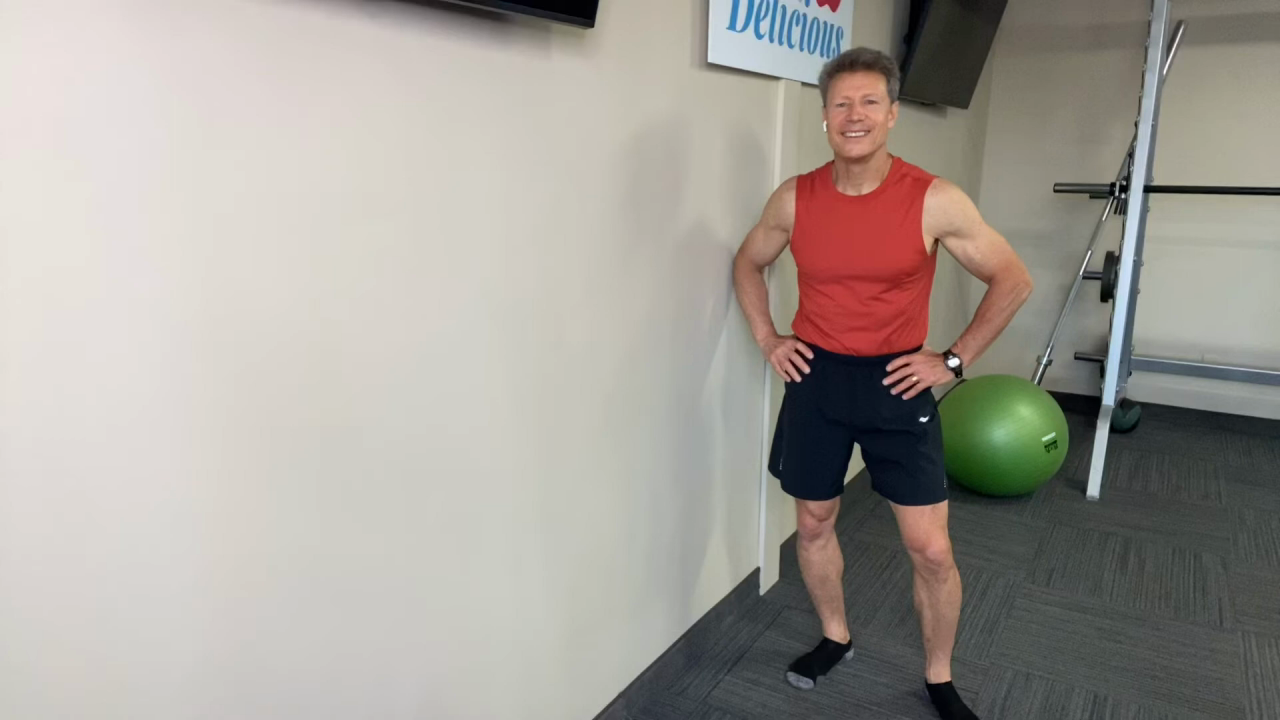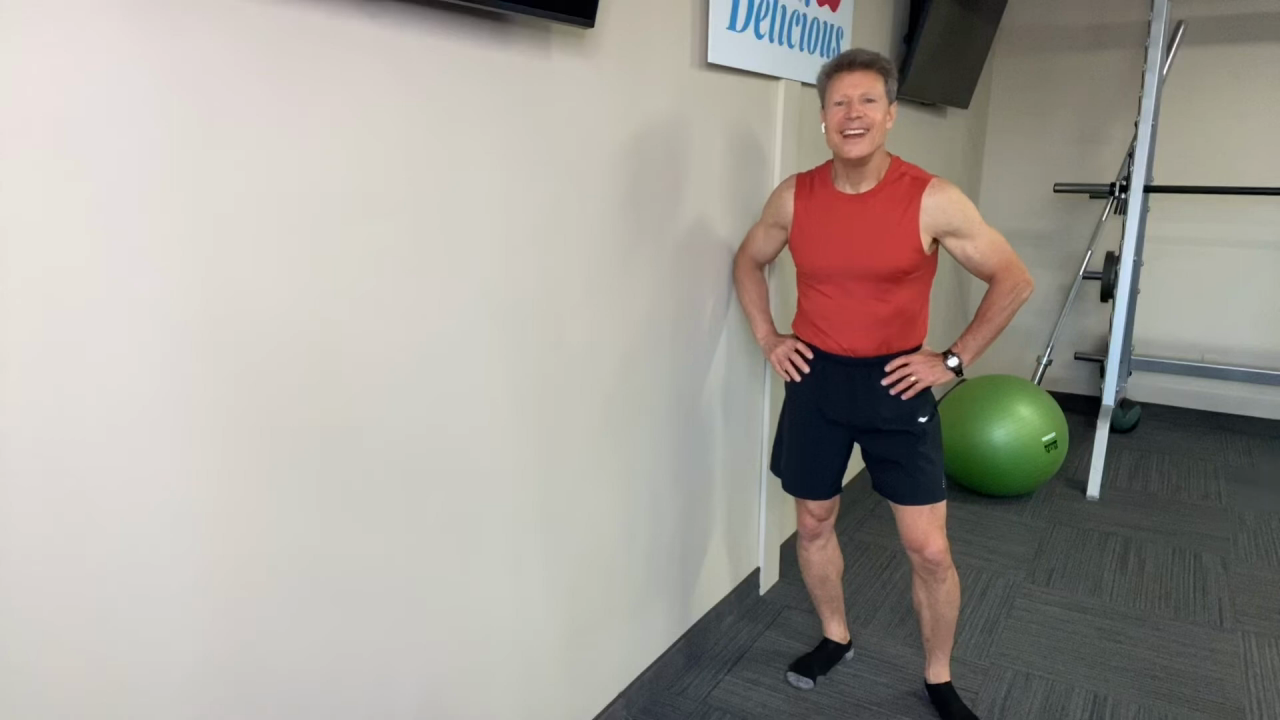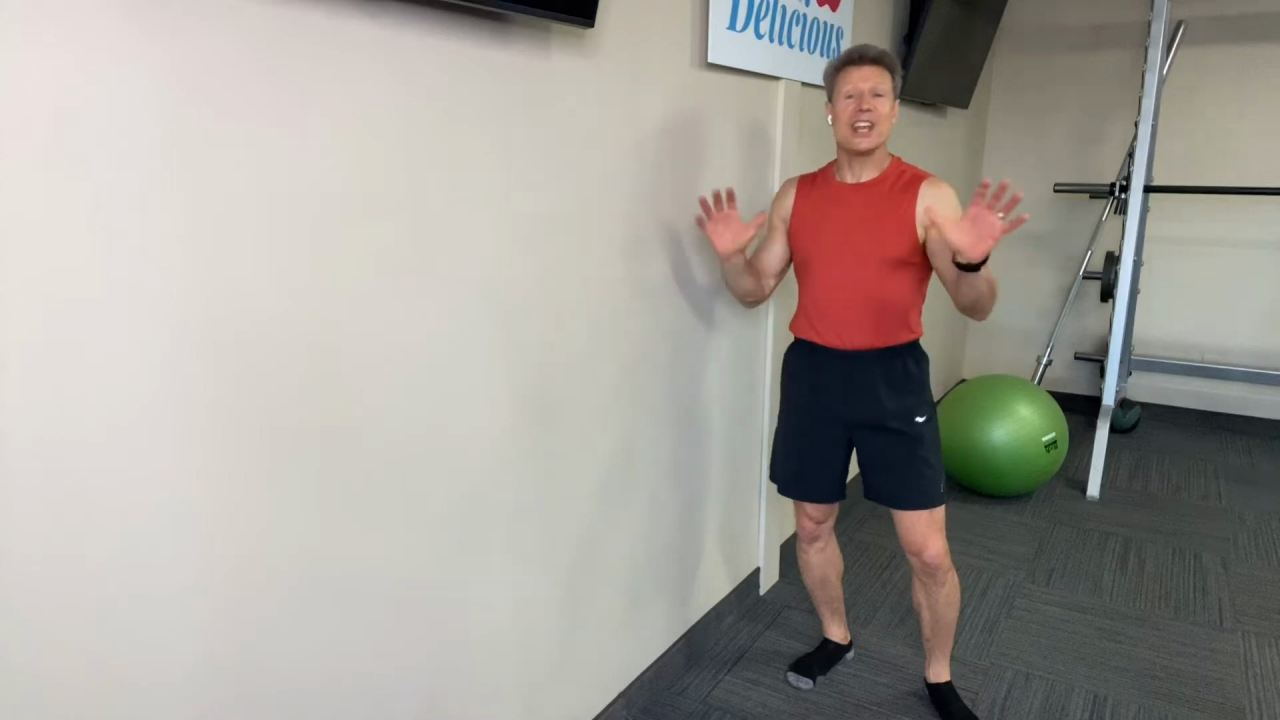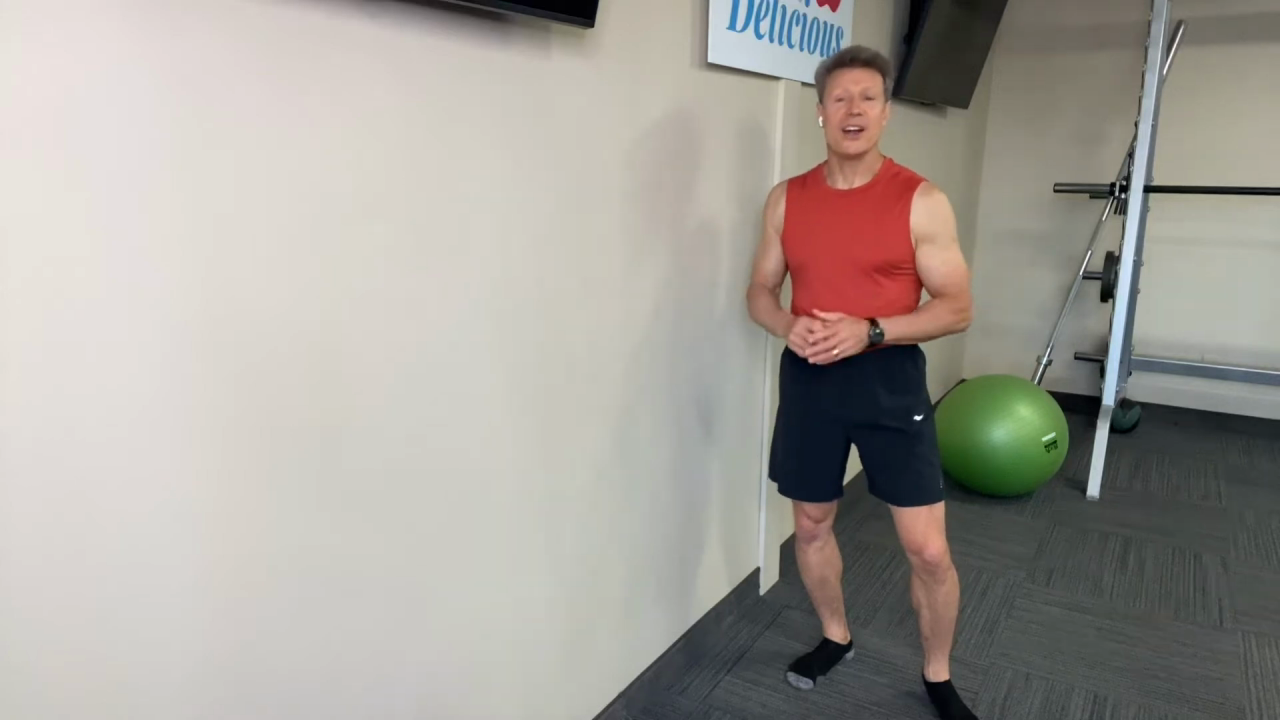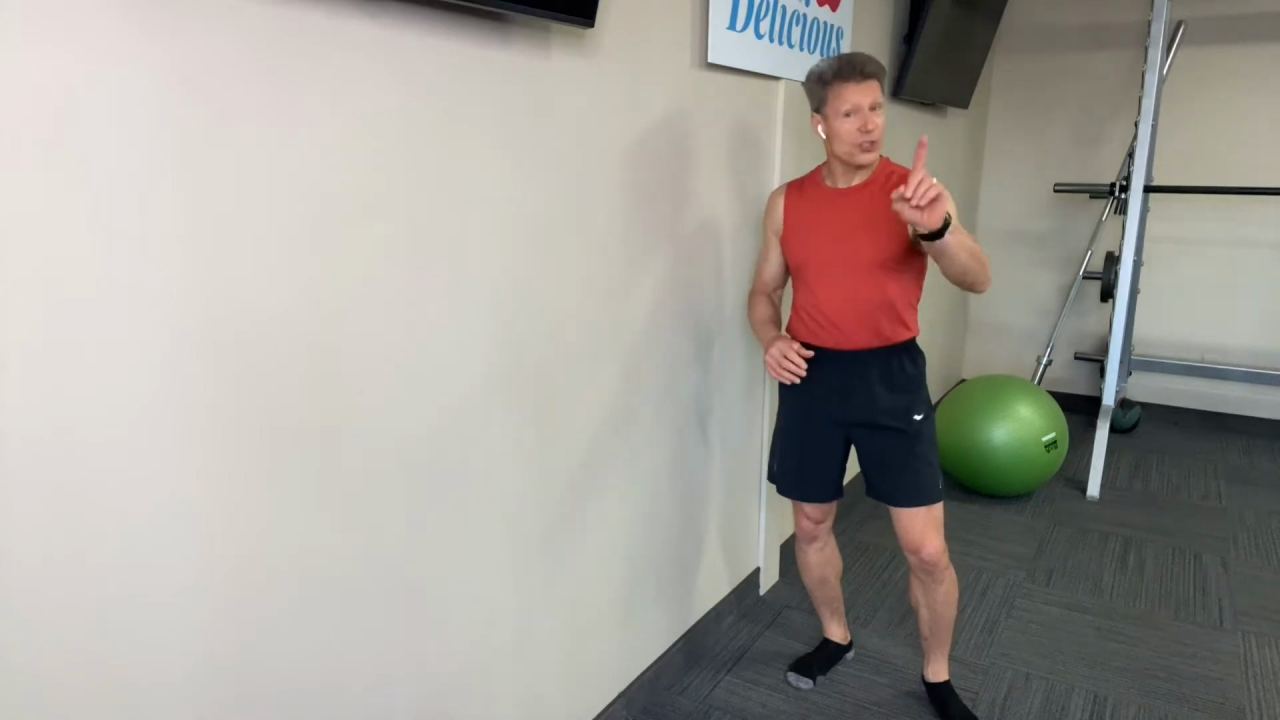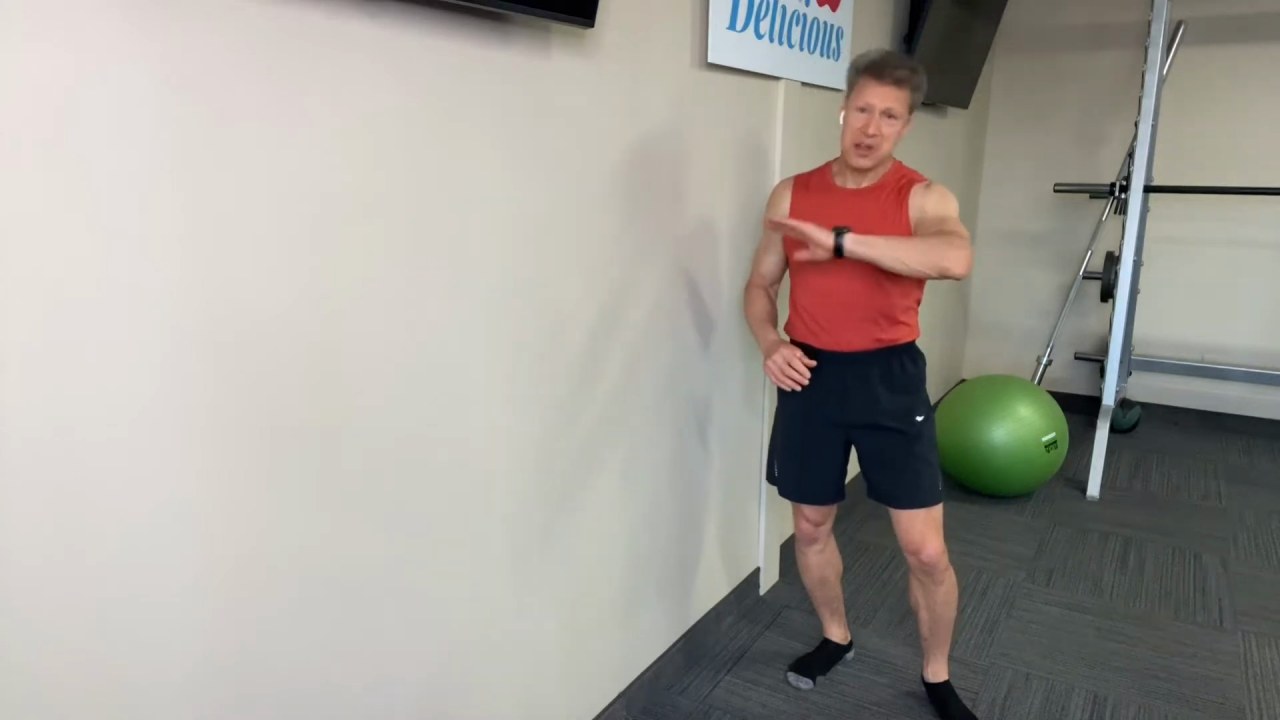
dt=0.5s
person 1, frame 1
left shoulder: (935, 200)
right shoulder: (794, 198)
left elbow: (1013, 281)
right elbow: (747, 264)
left wrist: (954, 359)
right wrist: (767, 338)
left hip: (896, 383)
right hip: (816, 379)
left knee: (931, 549)
right knee: (813, 522)
right ankle: (835, 637)
person 1, frame 2
left shoulder: (933, 200)
right shoulder: (793, 196)
left elbow: (1013, 280)
right elbow: (748, 261)
left wrist: (954, 359)
right wrist: (767, 337)
left hip: (896, 383)
right hip: (815, 378)
left knee: (928, 549)
right knee: (813, 522)
right ankle: (835, 637)
person 1, frame 3
left shoulder: (928, 194)
right shoulder: (796, 194)
left elbow: (976, 308)
right elbow: (756, 290)
left wrist: (972, 260)
right wrist: (731, 253)
left hip: (893, 378)
right hip: (812, 374)
left knee: (928, 552)
right knee: (812, 524)
right ankle: (836, 637)
person 1, frame 4
left shoulder: (922, 201)
right shoulder: (787, 198)
left elbow: (957, 309)
right elbow: (760, 291)
left wrist: (869, 331)
right wrist: (789, 327)
left hip: (890, 379)
right hip: (809, 379)
left knee: (928, 550)
right knee: (810, 525)
right ankle: (836, 637)
person 1, frame 5
left shoulder: (914, 189)
right shoulder: (786, 201)
left elbow: (977, 279)
right elbow: (764, 290)
left wrist: (936, 226)
right wrist: (770, 340)
left hip: (889, 376)
right hip: (811, 376)
left knee: (926, 549)
right knee: (810, 524)
right ankle: (835, 636)
person 1, frame 6
left shoulder: (924, 197)
right shoulder: (791, 195)
left elbow: (954, 259)
right elbow: (760, 285)
left wrist: (842, 242)
right wrist: (771, 343)
left hip: (890, 379)
right hip: (811, 377)
left knee: (926, 549)
right knee: (810, 525)
right ankle: (836, 636)
